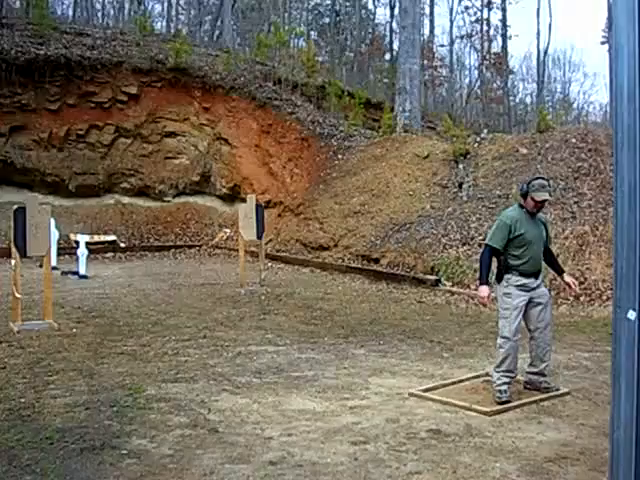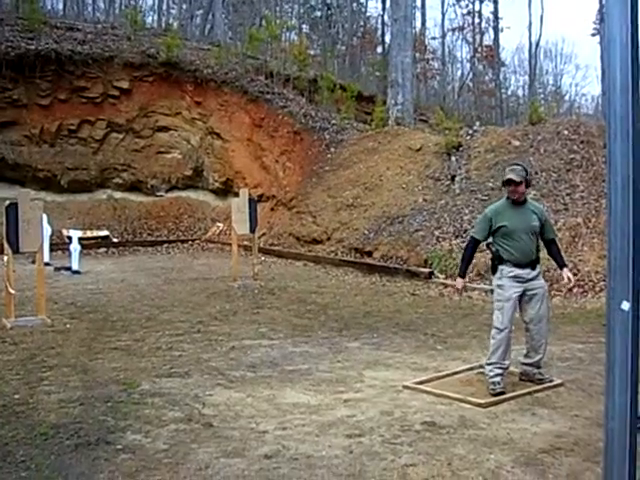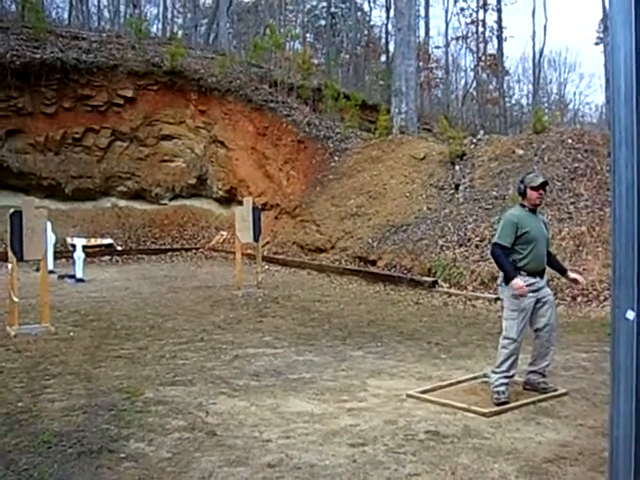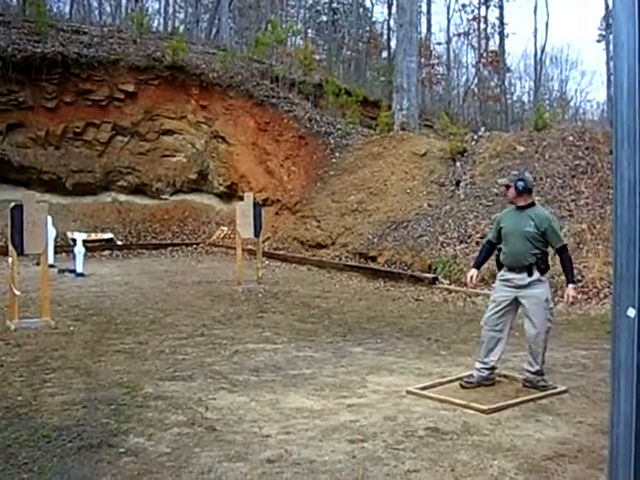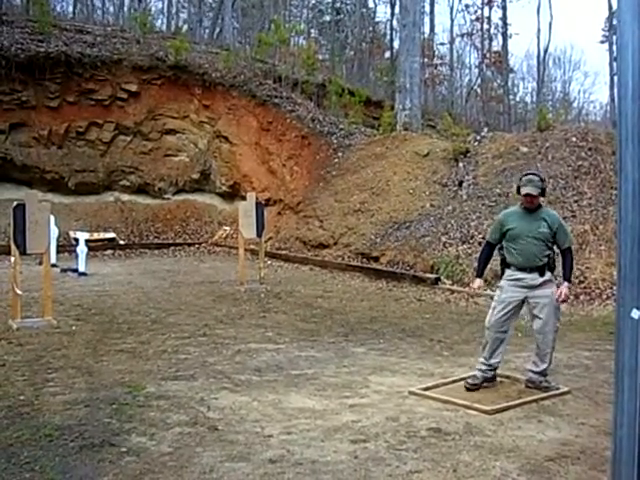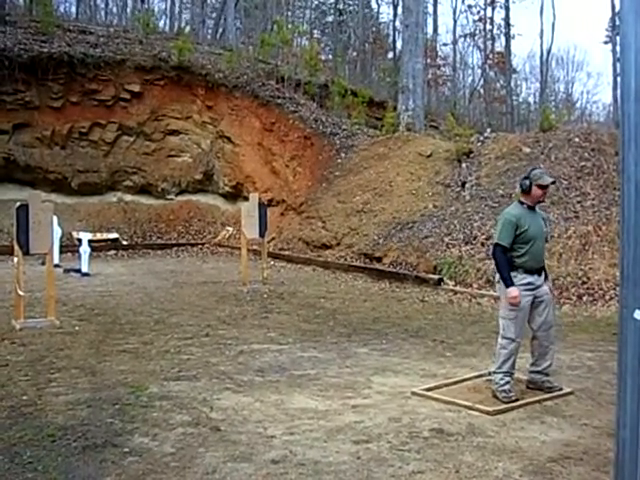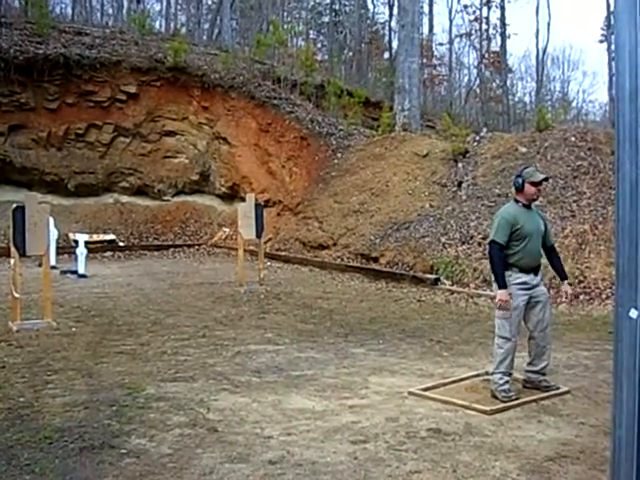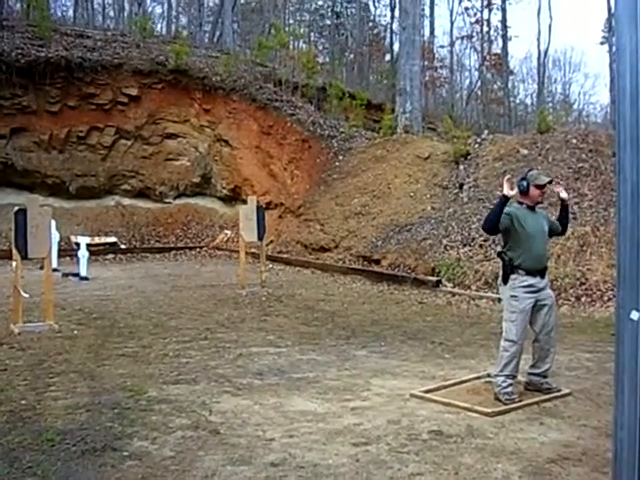
dt=0.7s
person 1, frame 1
left shoulder: (541, 221)
right shoulder: (509, 218)
right elbow: (488, 251)
left wrist: (562, 274)
right wrist: (483, 283)
left hip: (536, 283)
right hip: (512, 284)
left knee: (542, 330)
right knee: (509, 334)
left ankle: (535, 376)
right ankle: (502, 383)
person 1, frame 2
left shoulder: (537, 211)
right shoulder: (494, 212)
left elbow: (550, 241)
right elbow: (473, 243)
left wrist: (563, 267)
right wrist: (461, 275)
left hip: (533, 274)
right hip: (507, 275)
left knee: (538, 323)
right knee: (502, 326)
left ankle: (531, 368)
right ankle: (495, 374)
person 1, frame 3
left shoulder: (541, 220)
right shoulder: (512, 217)
right elbow: (497, 250)
left wrist: (566, 273)
right wrist: (512, 278)
left hip: (541, 283)
right hip: (519, 284)
left knee: (547, 330)
right knee: (512, 336)
left ankle: (535, 376)
right ankle: (499, 384)
person 1, frame 4
left shoulder: (543, 217)
right shoulder: (504, 216)
left elbow: (562, 250)
right elbow: (490, 243)
left wrist: (570, 282)
right wrist: (475, 267)
left hip: (534, 280)
right hip: (506, 278)
left knee: (538, 331)
right knee: (492, 325)
left ankle: (533, 375)
right ankle: (484, 371)
person 1, frame 5
left shoulder: (552, 219)
right shoulder: (507, 216)
left elbow: (566, 251)
right elbow: (489, 246)
left wrist: (566, 282)
right wrist: (479, 275)
left hip: (543, 281)
right hip: (513, 279)
left knee: (546, 332)
right knee: (495, 326)
left ankle: (536, 375)
right ankle: (485, 371)
person 1, frame 6
left shoulder: (540, 216)
right shoulder: (511, 215)
right elbow: (498, 252)
left wrist: (546, 279)
right wrist: (509, 286)
left hip: (538, 281)
right hip: (517, 281)
left knee: (545, 331)
right knee: (511, 335)
left ankle: (538, 376)
right ankle: (501, 383)
person 1, frame 7
left shoulder: (539, 216)
right shoulder: (507, 214)
left elbow: (550, 249)
right elbow: (494, 250)
left wrist: (564, 279)
right wrist: (502, 287)
left hip: (536, 279)
right hip: (512, 280)
left knee: (541, 331)
right knee: (506, 334)
left ankle: (535, 375)
right ankle: (499, 383)
person 1, frame 8
left shoulder: (542, 215)
right shoulder: (511, 213)
left elbow: (560, 230)
right elbow: (488, 228)
left wrist: (564, 203)
right wrist: (505, 198)
left hip: (542, 281)
right hip: (518, 283)
left knee: (547, 334)
right knee: (513, 337)
left ankle: (537, 378)
right ankle: (502, 385)
